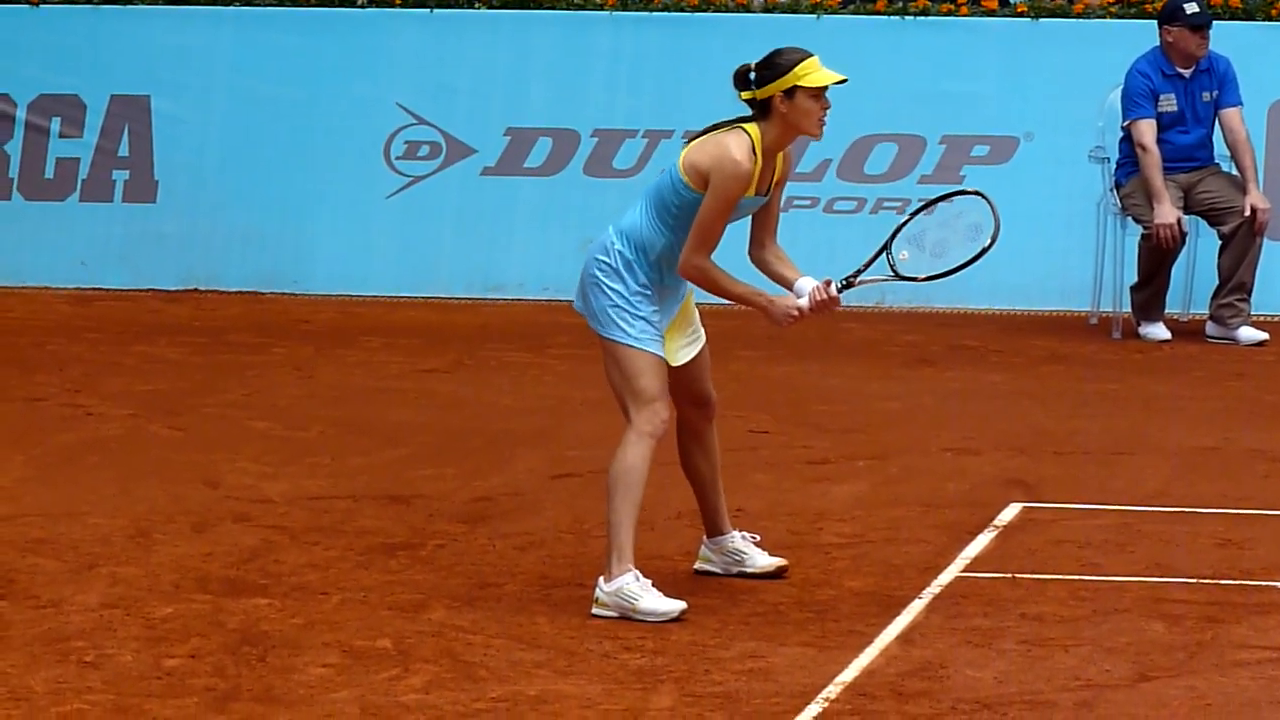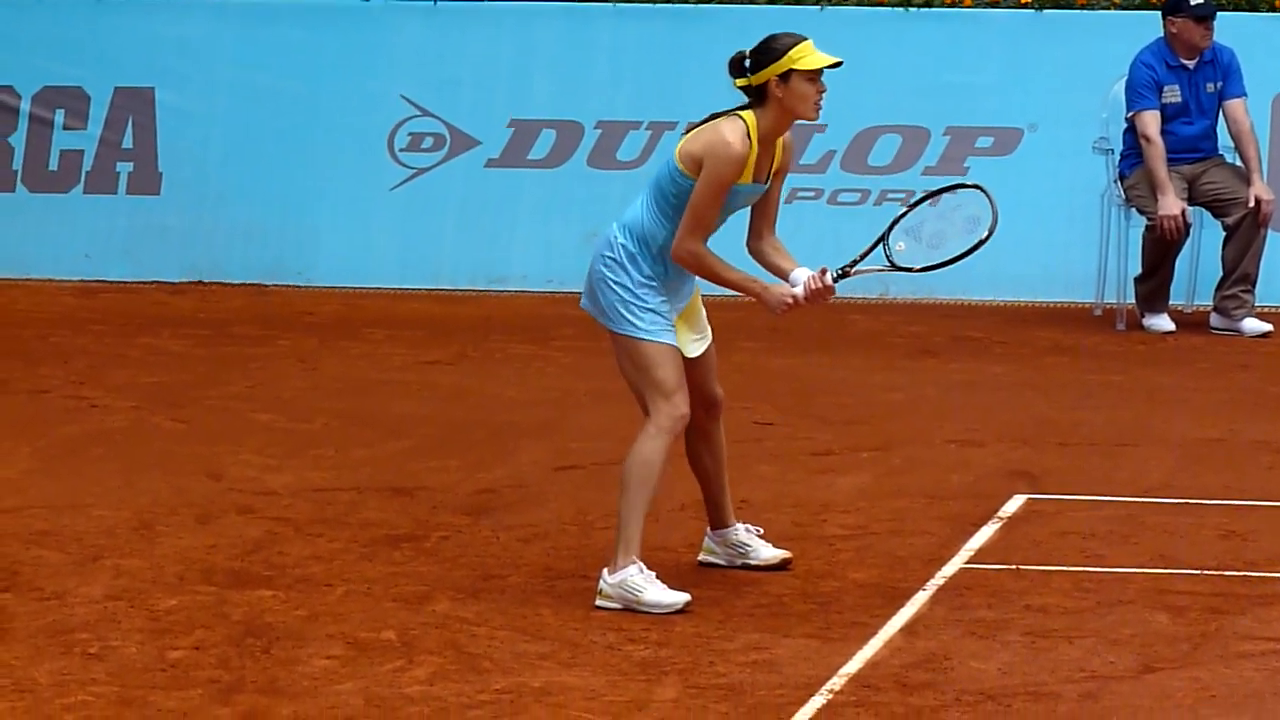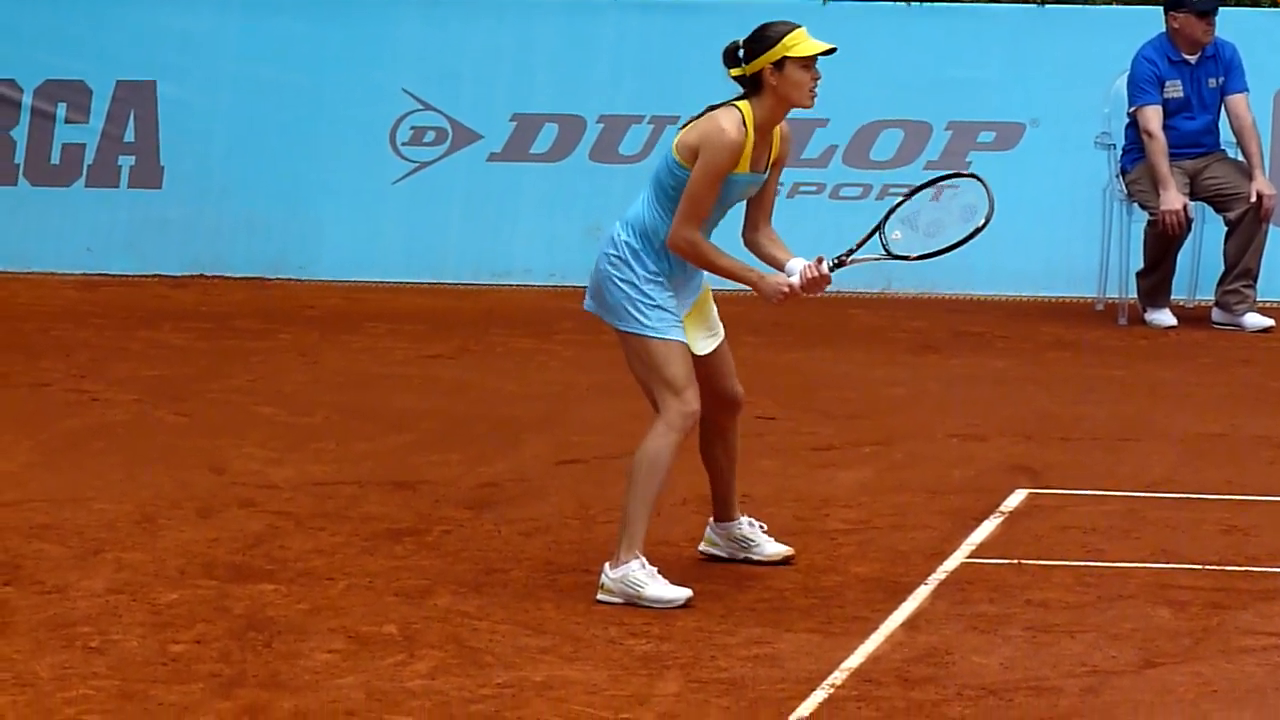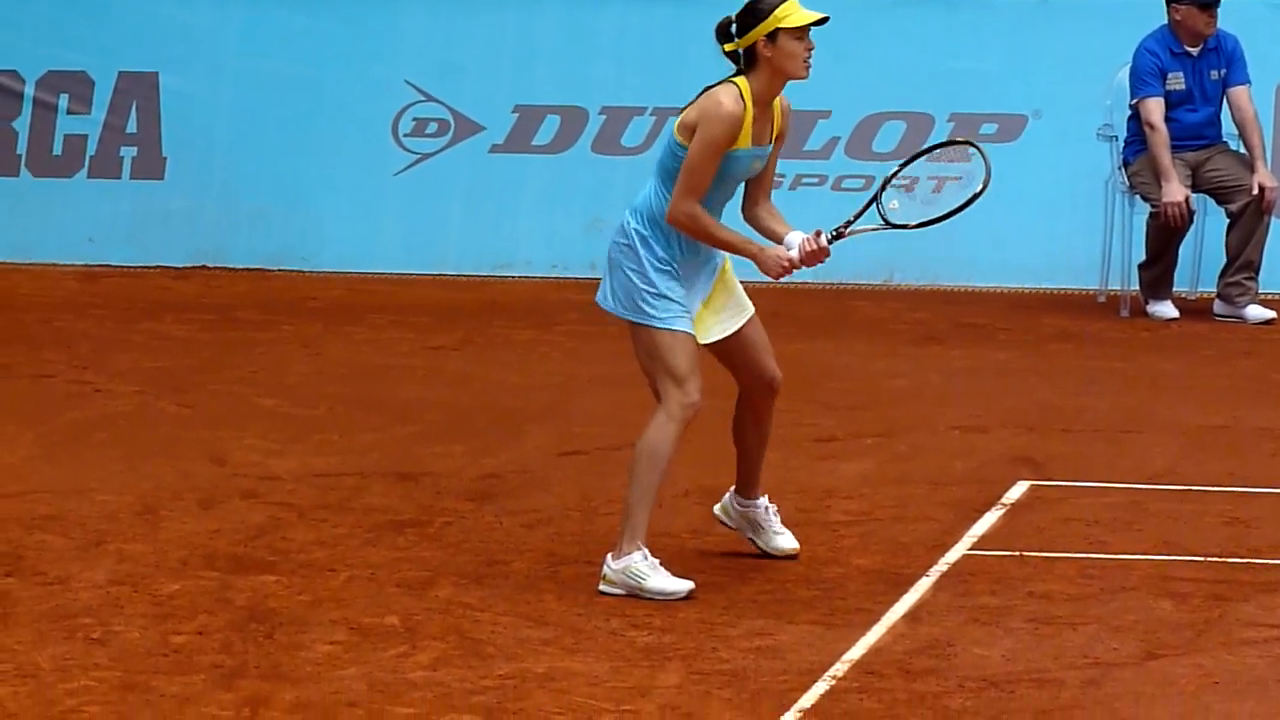
dt=0.1s
person 1, frame 1
left shoulder: (778, 158)
right shoulder: (735, 159)
left elbow: (763, 248)
right elbow: (694, 262)
left wrist: (804, 287)
right wrist: (767, 304)
left hip: (664, 281)
right hip: (624, 277)
left knee: (699, 408)
right knee: (649, 419)
left ankle: (721, 543)
right ankle: (618, 578)
person 1, frame 2
left shoulder: (779, 147)
right shoulder: (730, 143)
left elbow: (761, 239)
right elbow: (686, 248)
left wrist: (799, 277)
right wrist: (762, 292)
left hip: (672, 278)
right hip: (631, 271)
left knee: (709, 404)
right knee: (671, 413)
left ankle: (724, 536)
right ankle: (622, 572)
person 1, frame 3
left shoulder: (777, 138)
right shoulder: (727, 132)
left elbow: (756, 231)
right elbow: (684, 237)
left wrist: (796, 267)
right wrist: (758, 281)
left hip: (678, 274)
right hip: (637, 269)
left knee: (726, 399)
right knee: (681, 409)
left ankle: (727, 528)
right ankle: (624, 567)
person 1, frame 4
left shoulder: (778, 109)
right shoulder: (725, 108)
left elbow: (756, 204)
right elbow: (681, 211)
left wrist: (793, 239)
right wrist: (756, 254)
left hip: (703, 262)
right hip: (653, 259)
left knee: (764, 380)
right knee: (682, 400)
left ankle: (746, 503)
right ankle: (626, 559)
person 2, frame 1
left shoulder: (1220, 67)
right shoulder: (1143, 73)
left elbow: (1236, 131)
right elbow: (1145, 143)
left wrist: (1252, 188)
right wrist: (1161, 203)
left hip: (1202, 171)
right hip: (1145, 174)
left knee: (1250, 214)
right knee: (1166, 228)
left ankle: (1228, 318)
right ankle: (1149, 316)
person 2, frame 2
left shoulder: (1224, 59)
right shoulder: (1146, 64)
left elbow: (1240, 122)
right elbow: (1149, 135)
left wrist: (1256, 179)
right wrist: (1165, 195)
left hip: (1206, 163)
right hip: (1149, 165)
left knee: (1254, 205)
right knee: (1170, 220)
left ankle: (1231, 309)
right ankle: (1152, 307)
person 2, frame 3
left shoulder: (1226, 54)
right shoulder: (1149, 59)
left elbow: (1242, 117)
right elbow: (1151, 130)
left wrist: (1258, 175)
right wrist: (1167, 190)
left hip: (1208, 158)
right hip: (1151, 160)
left knee: (1256, 201)
right knee: (1172, 215)
left ankle: (1233, 304)
right ankle: (1154, 302)
person 2, frame 4
left shoulder: (1228, 46)
right shoulder: (1151, 52)
left elbow: (1244, 110)
right elbow: (1153, 122)
right wrist: (1169, 182)
left hip: (1210, 150)
right hip: (1154, 153)
right knee: (1174, 207)
left ankle: (1235, 296)
right ankle: (1156, 295)
